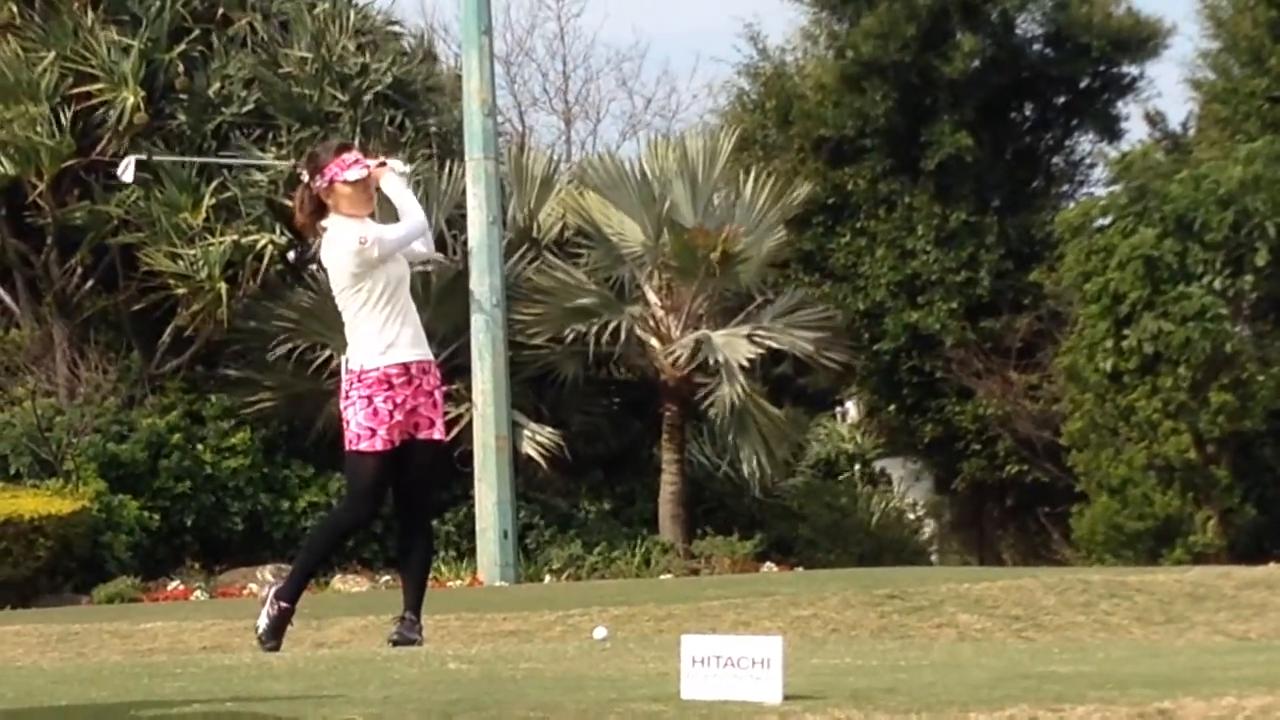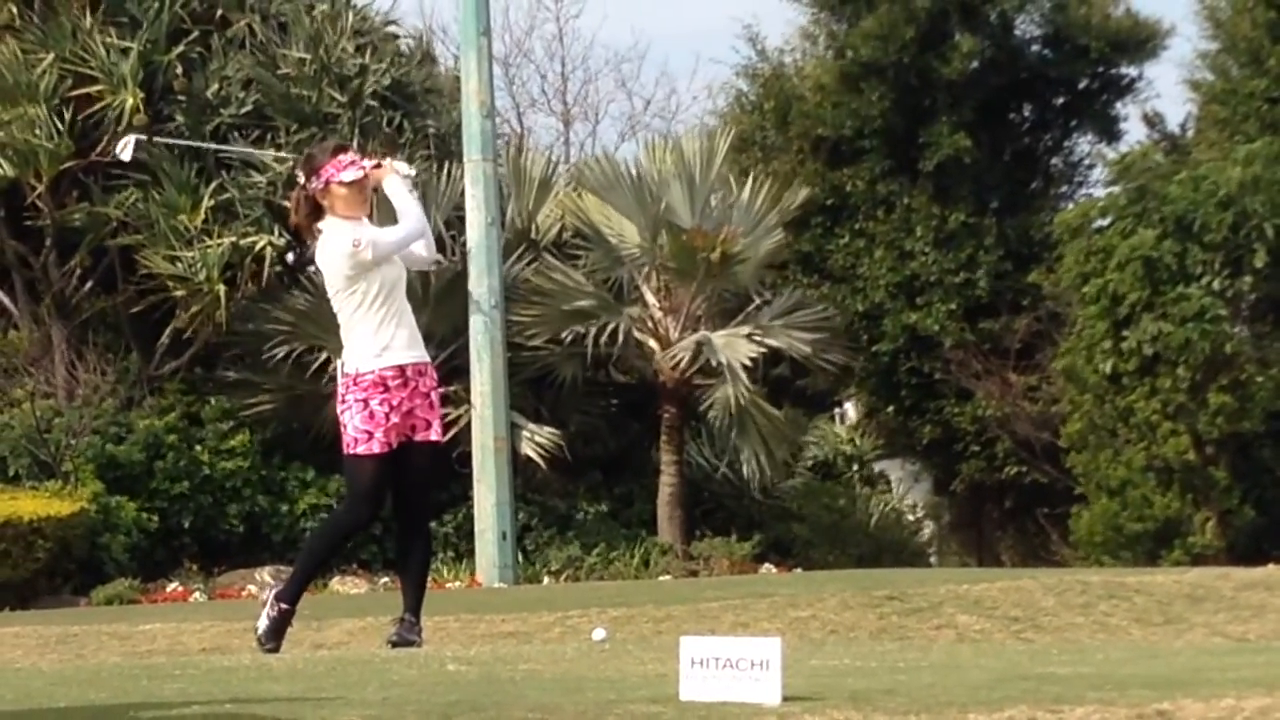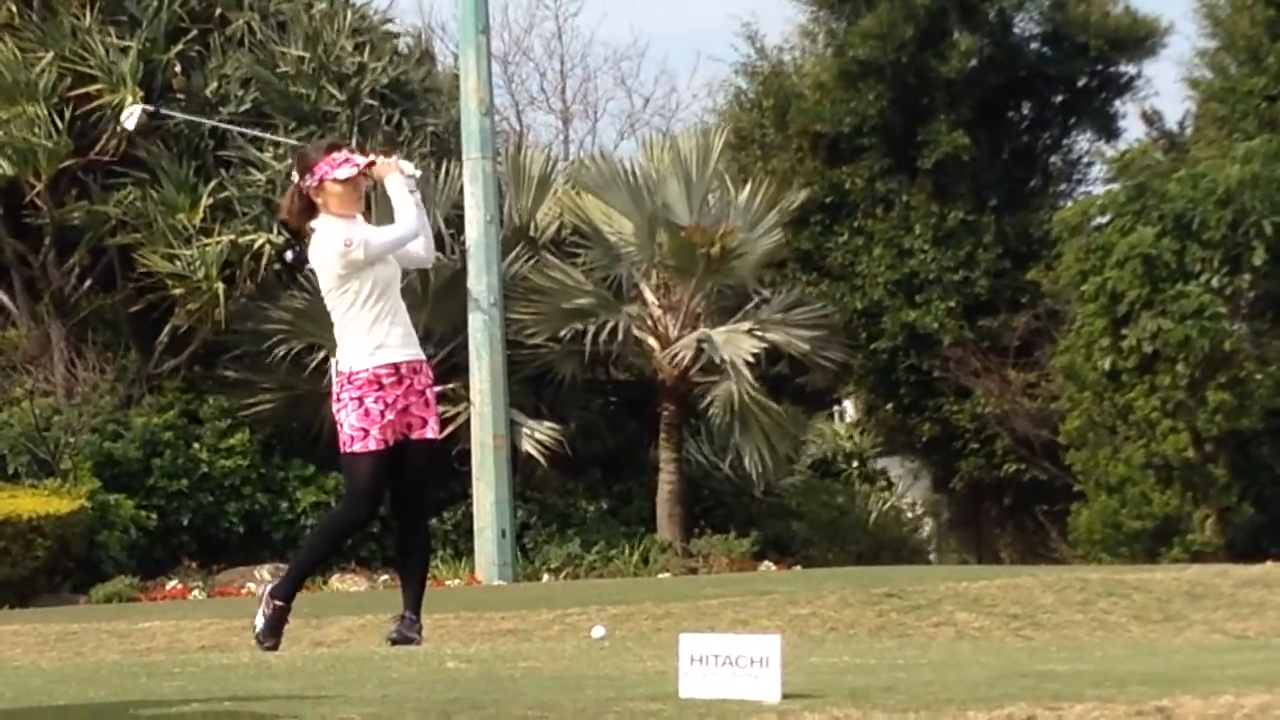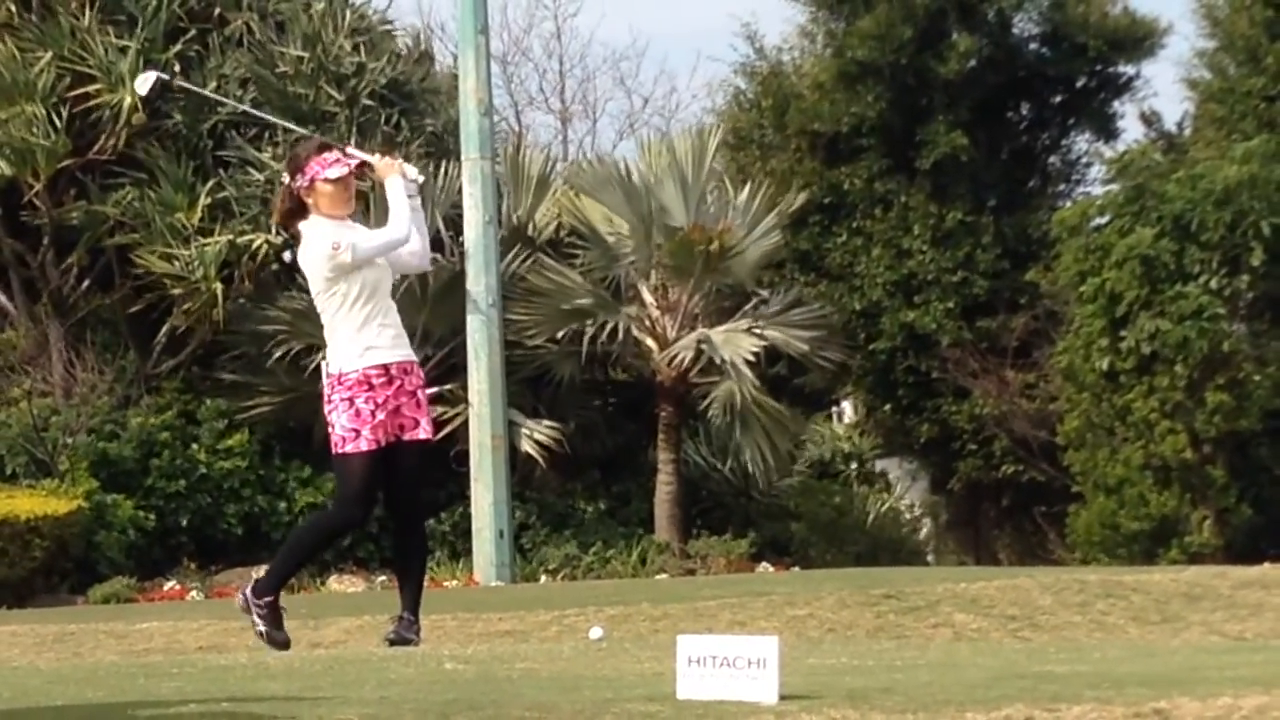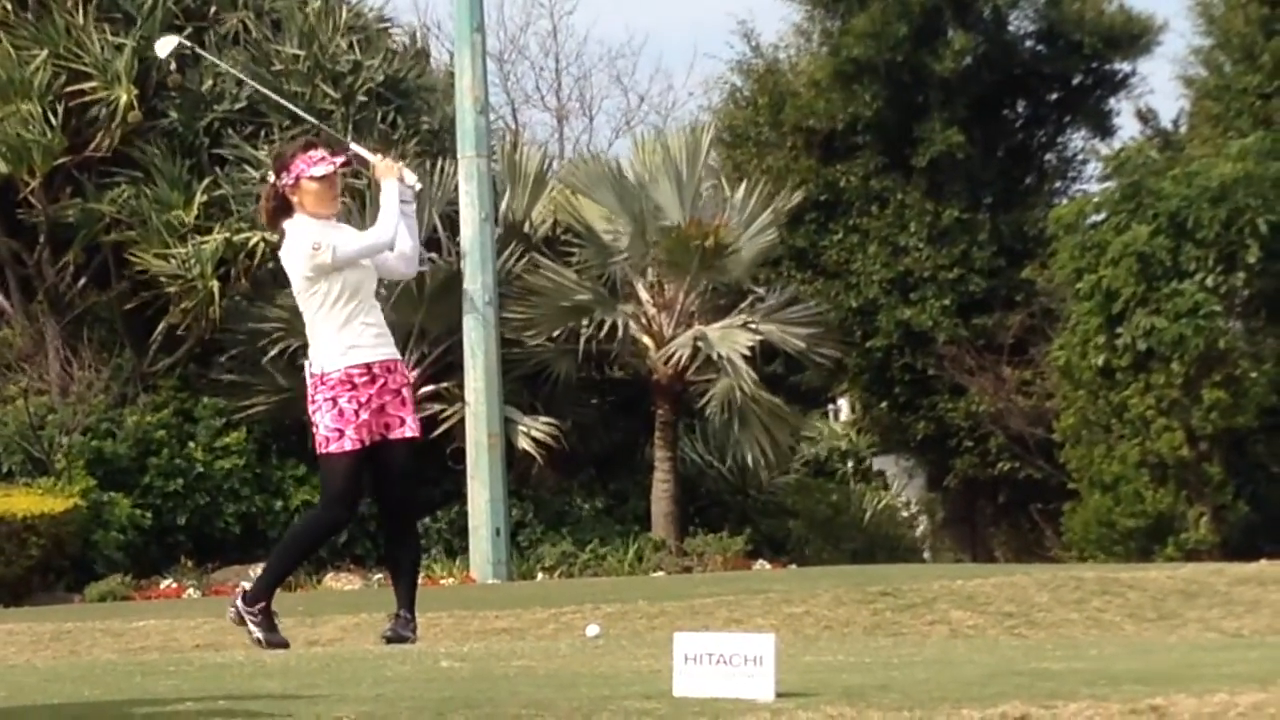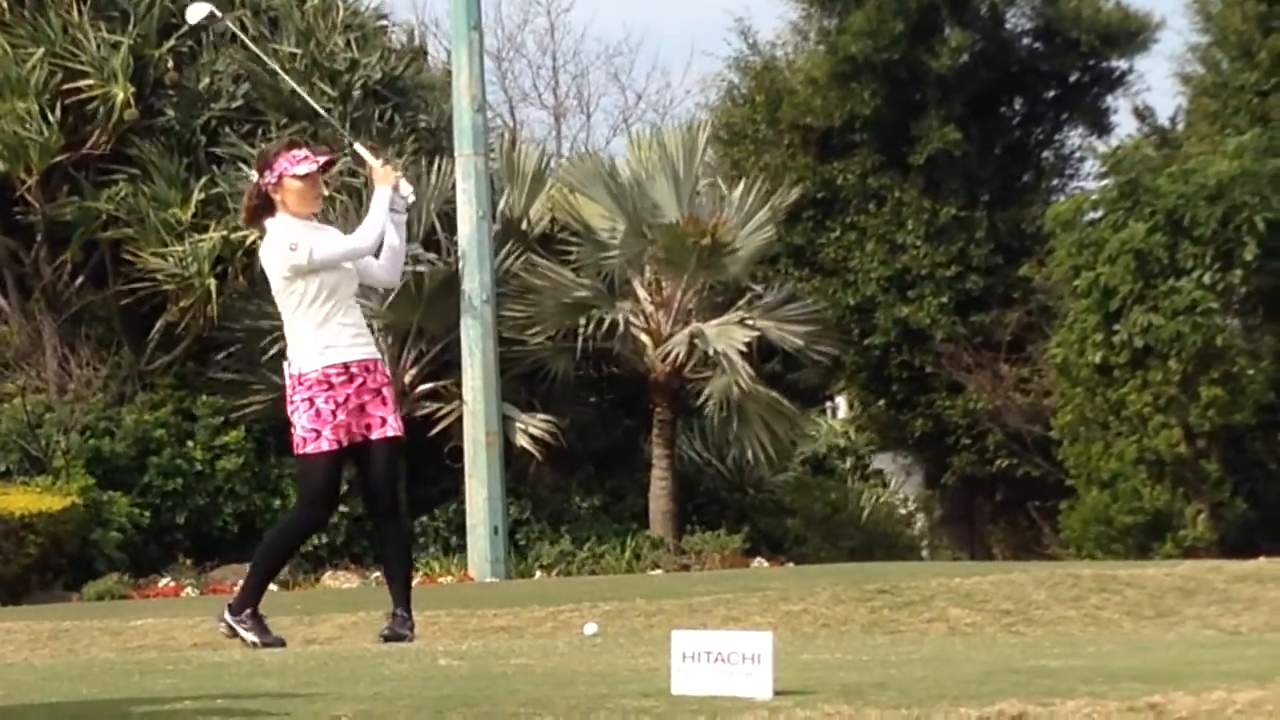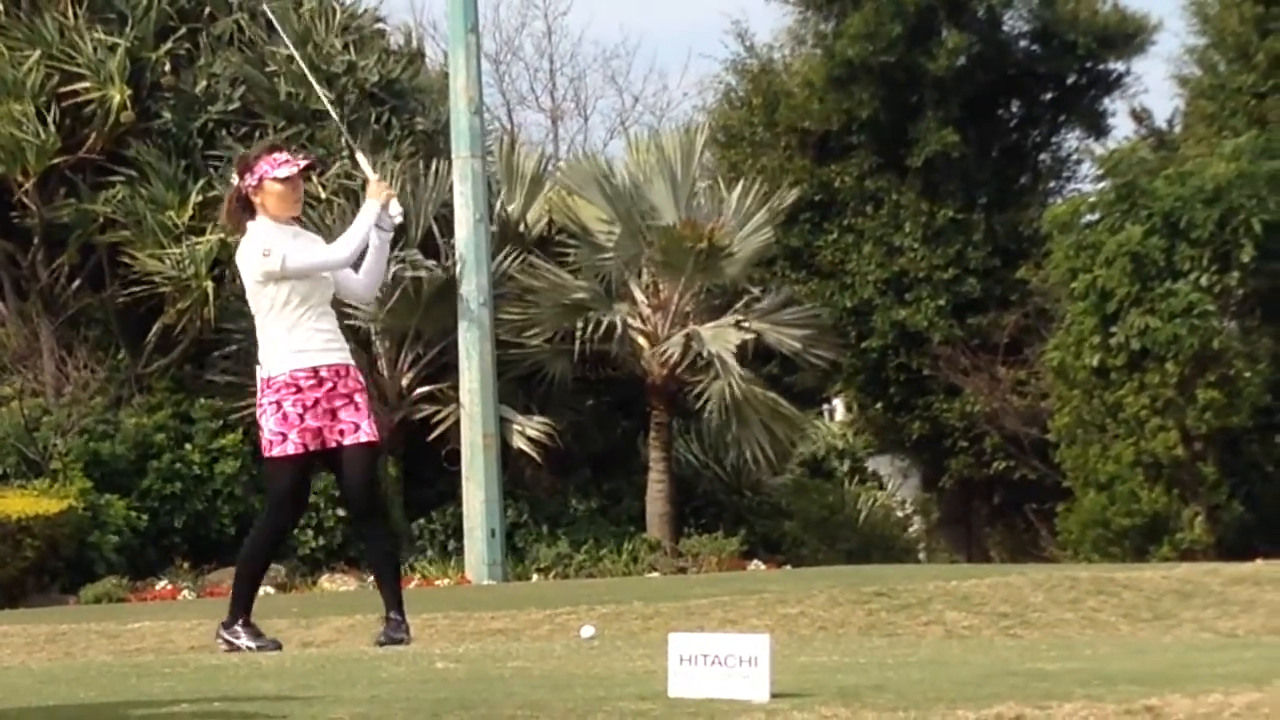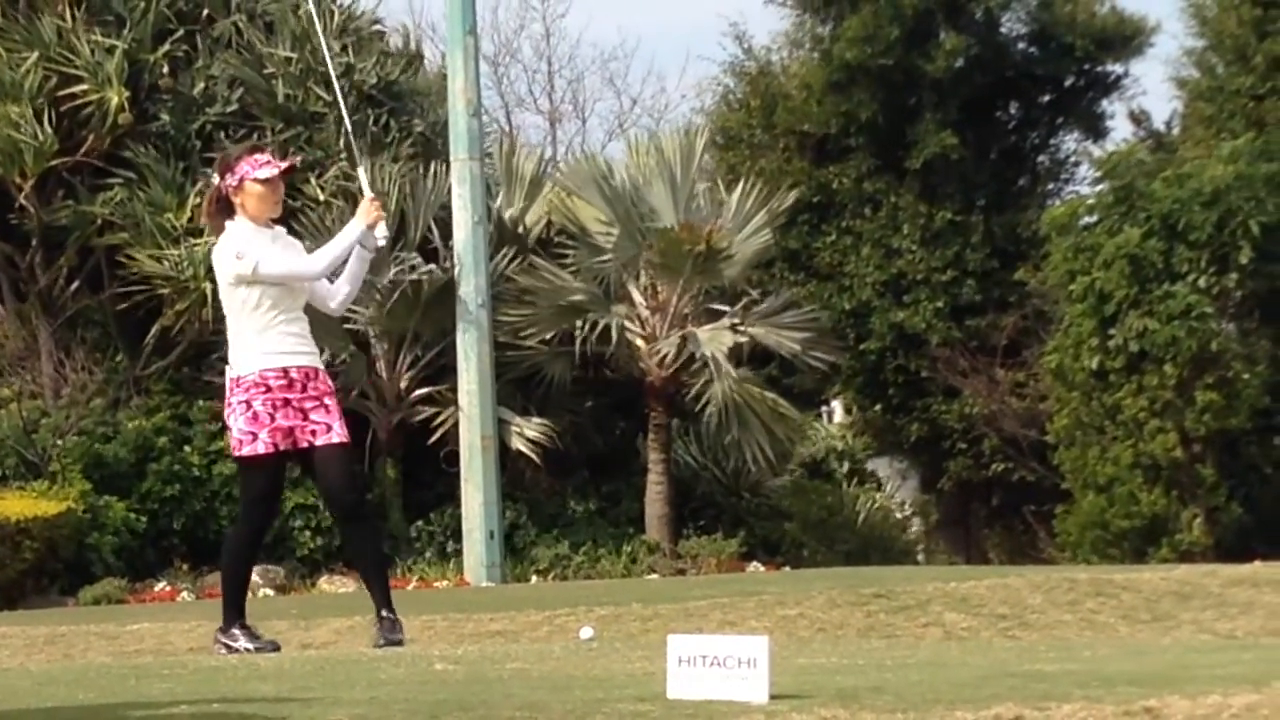
dt=0.1s
person 1, frame 1
left shoulder: (363, 233)
right shoulder: (352, 241)
left elbow: (422, 247)
right elbow: (417, 225)
left wrist: (390, 177)
right wrist: (393, 182)
left hip: (417, 375)
right hip: (374, 383)
left knee: (416, 504)
right knee: (362, 503)
left ankle: (411, 615)
right ankle: (284, 596)
person 1, frame 2
left shoulder: (361, 234)
right shoulder: (343, 243)
left elbow: (425, 254)
right elbow: (412, 229)
left wrist: (397, 183)
right wrist: (393, 183)
left hip: (413, 376)
right hip: (370, 385)
left knee: (414, 505)
right knee: (362, 505)
left ankle: (411, 617)
right ankle: (284, 597)
person 1, frame 3
left shoulder: (358, 231)
right shoulder: (336, 242)
left elbow: (423, 252)
right elbow: (408, 230)
left wrist: (403, 183)
right wrist: (393, 179)
left hip: (409, 374)
right hip: (365, 383)
left knee: (413, 503)
right knee: (360, 504)
left ankle: (411, 615)
right ankle: (280, 594)
person 1, frame 4
left shoulder: (353, 234)
right shoulder: (322, 244)
left elbow: (417, 258)
right elbow: (397, 235)
left wrist: (407, 189)
right wrist: (392, 181)
left hip: (402, 375)
right hip: (356, 383)
left knee: (407, 503)
right knee: (353, 504)
left ankle: (409, 614)
right ankle: (263, 591)
person 1, frame 5
left shoulder: (340, 232)
right shoulder: (305, 243)
left elbow: (405, 264)
right elbow: (382, 238)
left wrist: (403, 195)
right wrist: (387, 183)
left hip: (387, 374)
right hip: (339, 382)
left knee: (398, 502)
right knee: (338, 505)
left ankle: (405, 613)
right ankle: (254, 597)
person 1, frame 6
left shoulder: (325, 235)
right shoulder: (281, 243)
left elbow: (385, 274)
right elbow: (358, 245)
left wrist: (395, 207)
right wrist: (381, 191)
left hip: (367, 373)
right hip: (316, 383)
left knee: (386, 499)
right knee: (315, 506)
left ankle: (401, 610)
right ankle: (241, 610)
person 1, frame 7
left shoulder: (306, 240)
right shoulder: (257, 248)
left elbow: (362, 289)
right elbow: (337, 255)
left wrist: (383, 224)
right wrist: (371, 205)
left hip: (341, 380)
right hip: (288, 387)
left knee: (367, 503)
right knee: (283, 509)
left ankle: (395, 614)
right ankle: (235, 621)
person 1, frame 8
left shoulder: (285, 243)
right shoulder: (233, 248)
left elbow: (332, 301)
right elbow: (314, 267)
left wrist: (366, 245)
right wrist: (359, 224)
left hip: (309, 382)
right hip: (255, 388)
left knee: (349, 500)
right knee: (258, 510)
left ankle: (386, 615)
right ankle: (232, 626)
